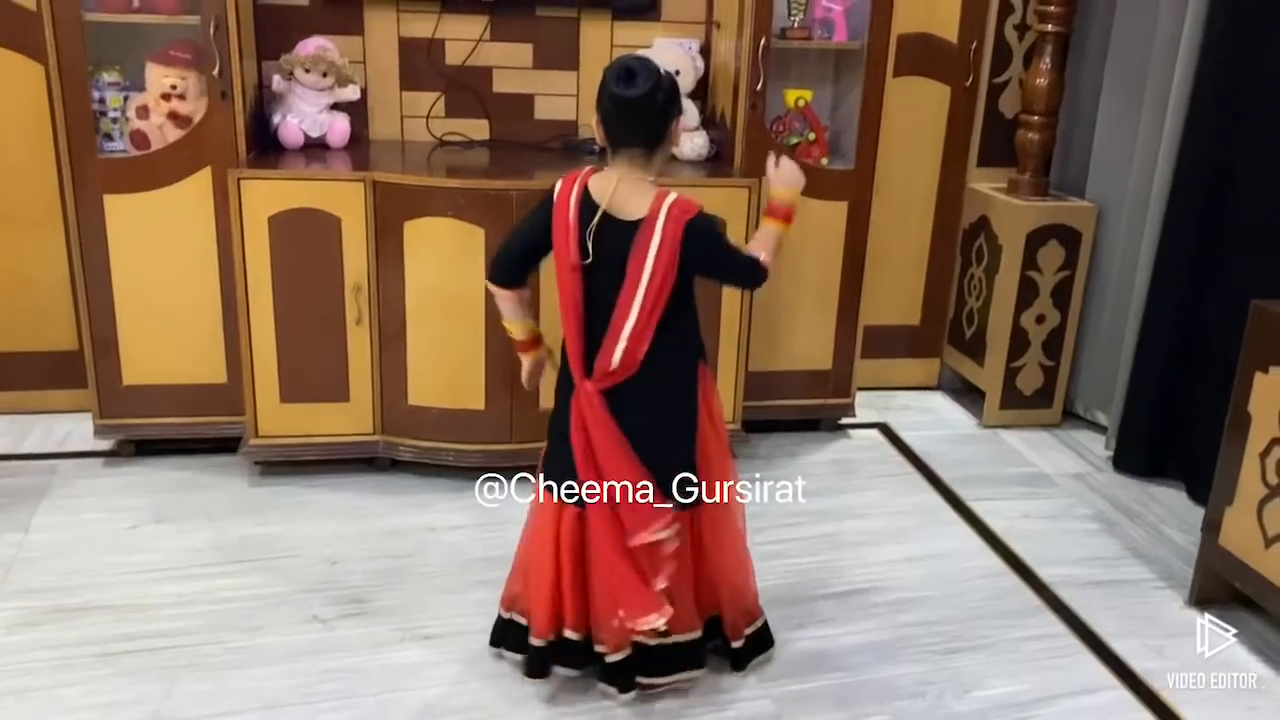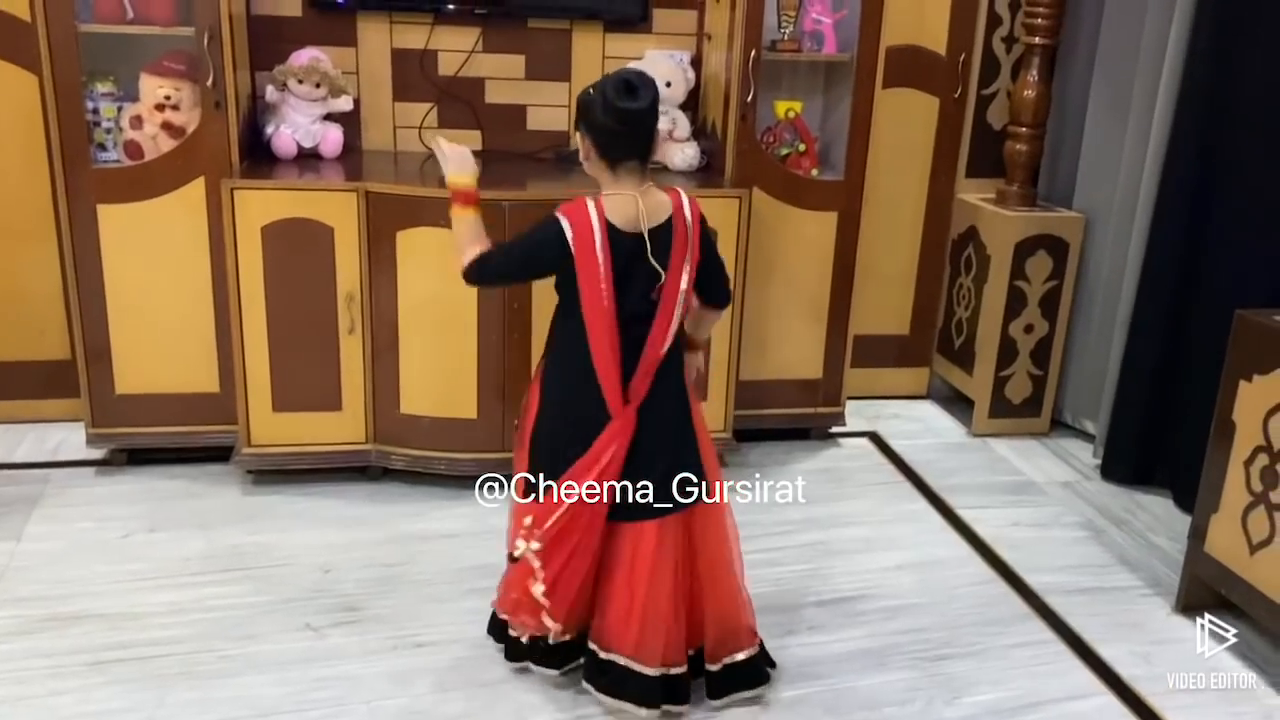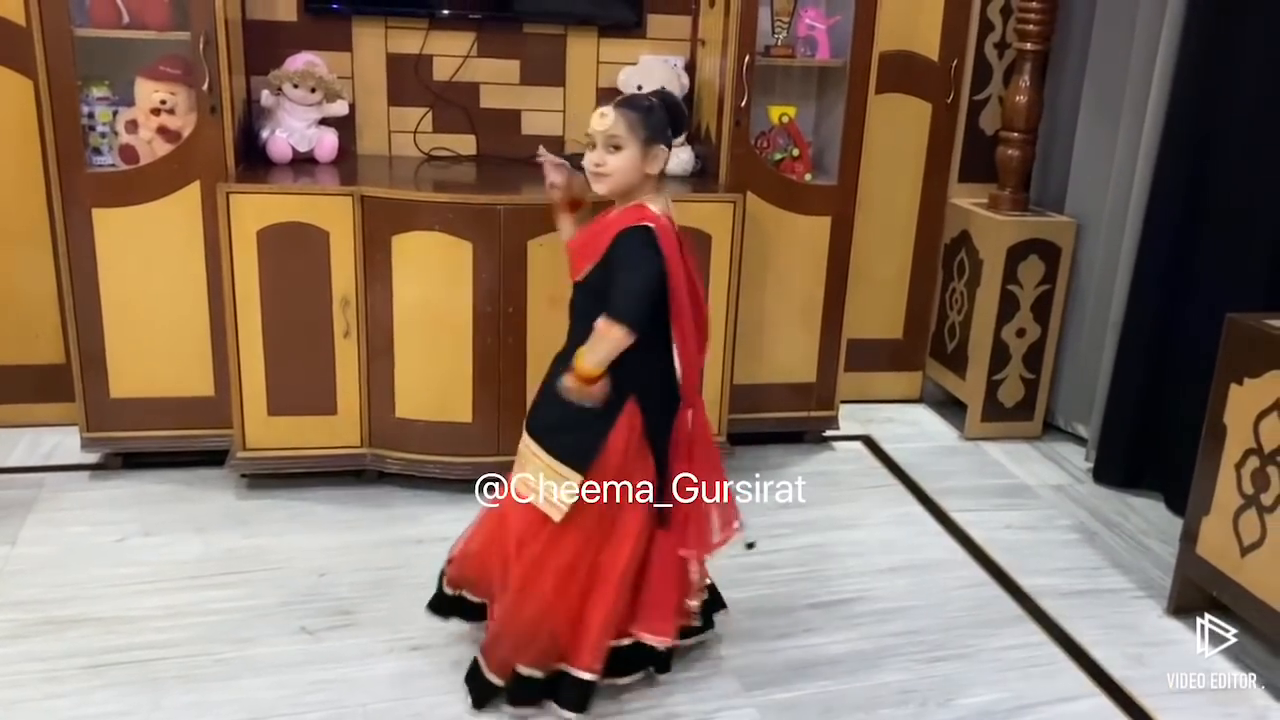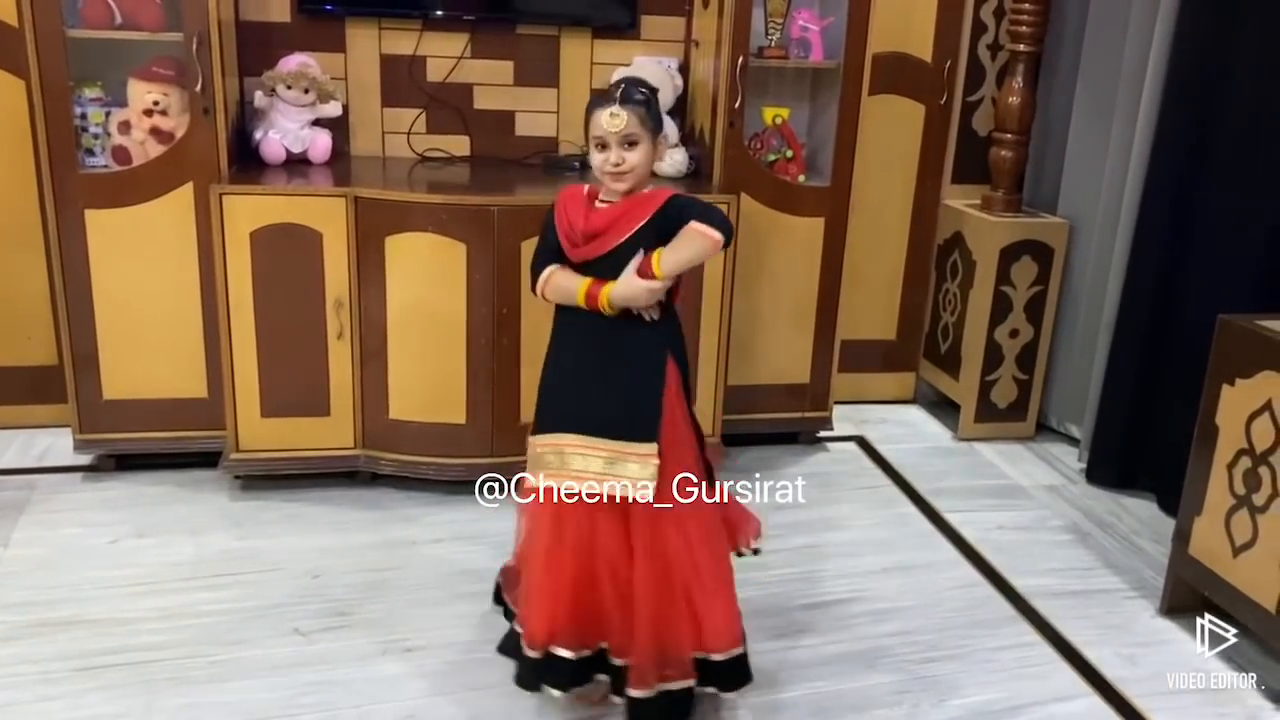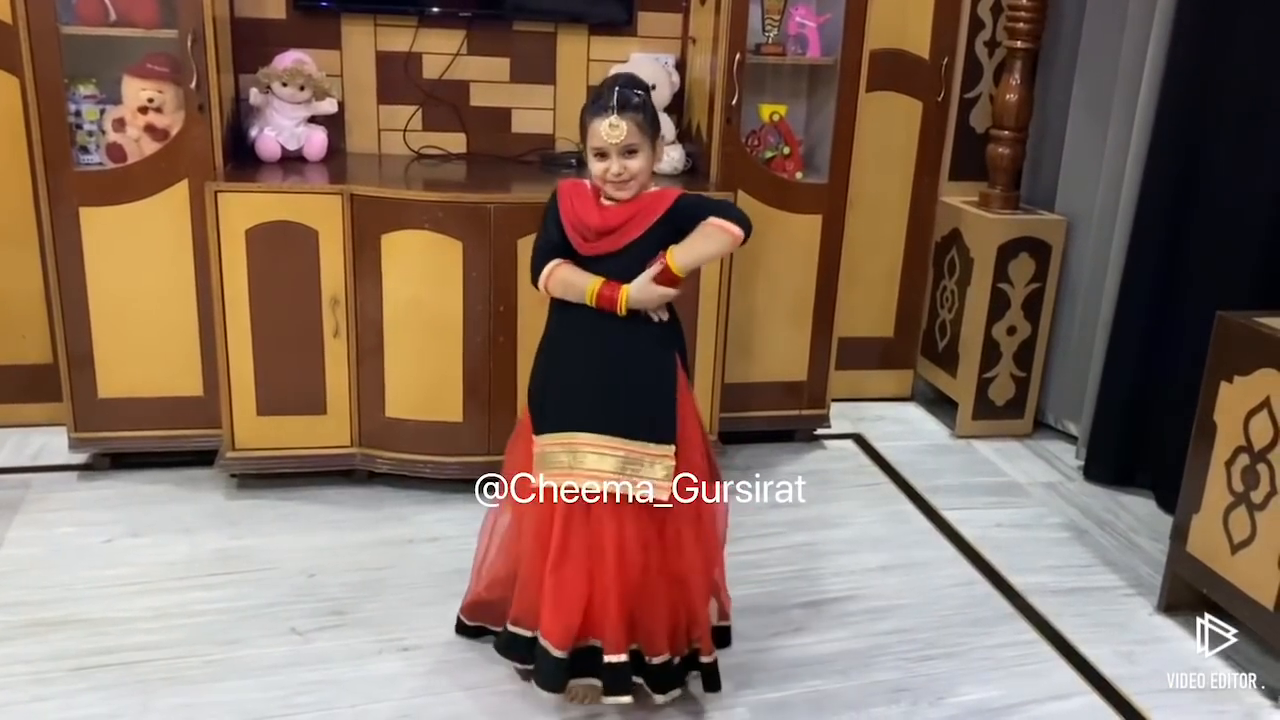
dt=0.5s
person 1, frame 1
left shoulder: (568, 196)
right shoulder: (684, 223)
left elbow: (505, 274)
right elbow: (751, 273)
left wrist: (527, 344)
right wrist: (781, 204)
left hip: (590, 393)
right hip: (667, 400)
left knee: (584, 515)
right knee: (678, 518)
left ankle: (570, 630)
right ankle: (688, 630)
person 1, frame 2
left shoulder: (571, 226)
right shoulder: (685, 215)
left elbow: (481, 270)
right elbow: (714, 296)
left wrist: (462, 188)
right wrist: (692, 344)
left hip: (577, 409)
right hip: (661, 407)
left knee: (567, 520)
right knee: (662, 526)
left ankle: (553, 633)
right ankle: (654, 651)
person 1, frame 3
left shoulder: (640, 233)
right shoulder: (633, 218)
left elbow: (623, 318)
right elbow: (588, 256)
left wrist: (585, 374)
right wrist: (566, 201)
left hip: (610, 412)
right hip: (630, 404)
left knee: (573, 543)
right knee: (622, 530)
left ankle: (546, 663)
right ankle: (639, 632)
person 1, frame 4
left shoulder: (667, 208)
right shoulder: (569, 205)
left elbow: (714, 231)
right elbow: (544, 278)
left wrist: (648, 277)
right wrist: (610, 294)
left hip: (643, 387)
right hip: (572, 382)
left knee: (647, 518)
right knee: (570, 510)
left ankle: (663, 659)
right ankle: (568, 634)
person 1, frame 5
left shoulder: (673, 208)
right shoulder: (567, 200)
left elbow: (734, 225)
right elbow: (547, 272)
left wrist: (660, 278)
right wrist: (622, 297)
left hip: (644, 389)
right hip: (569, 385)
left knee: (644, 522)
right knee: (564, 517)
left ankle: (650, 643)
right ankle: (565, 636)
